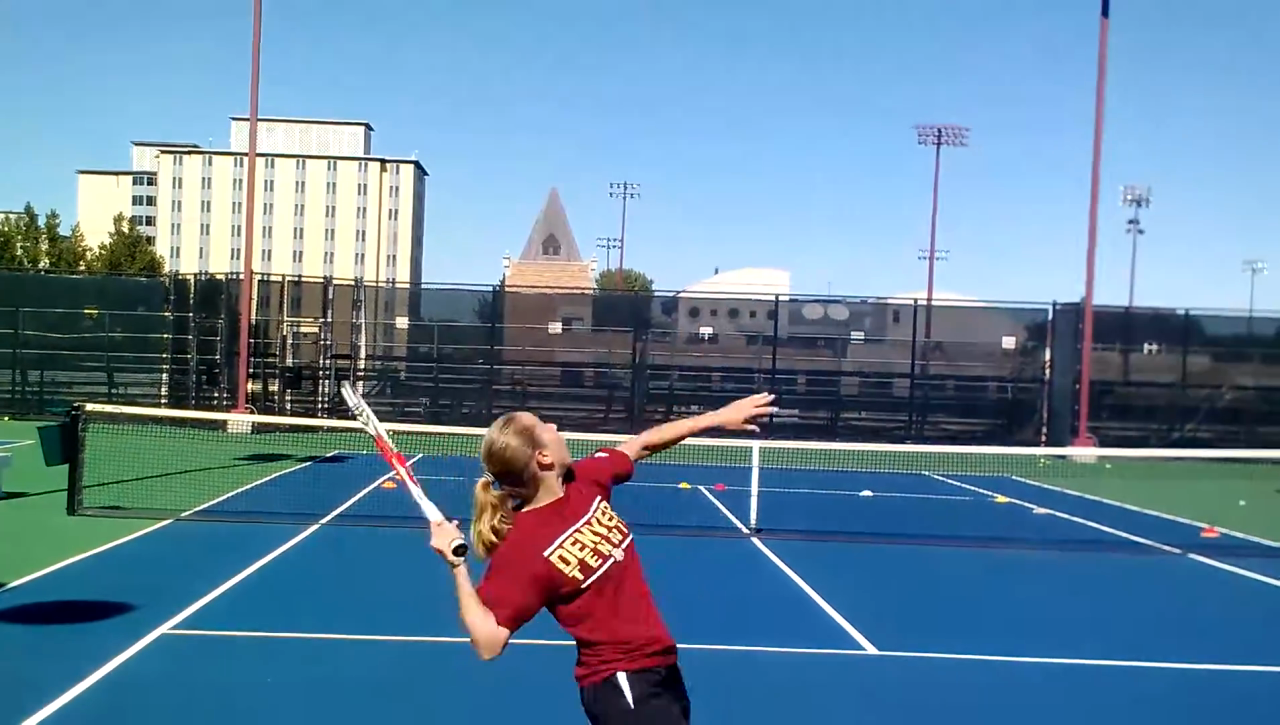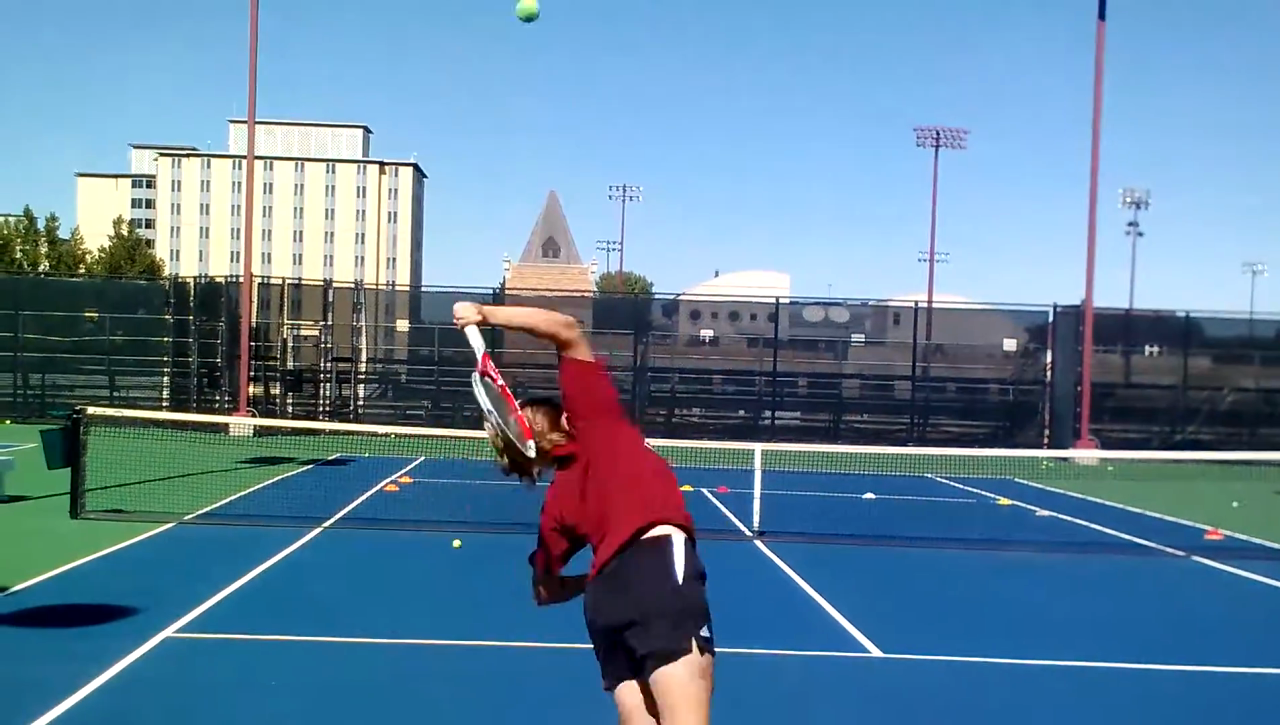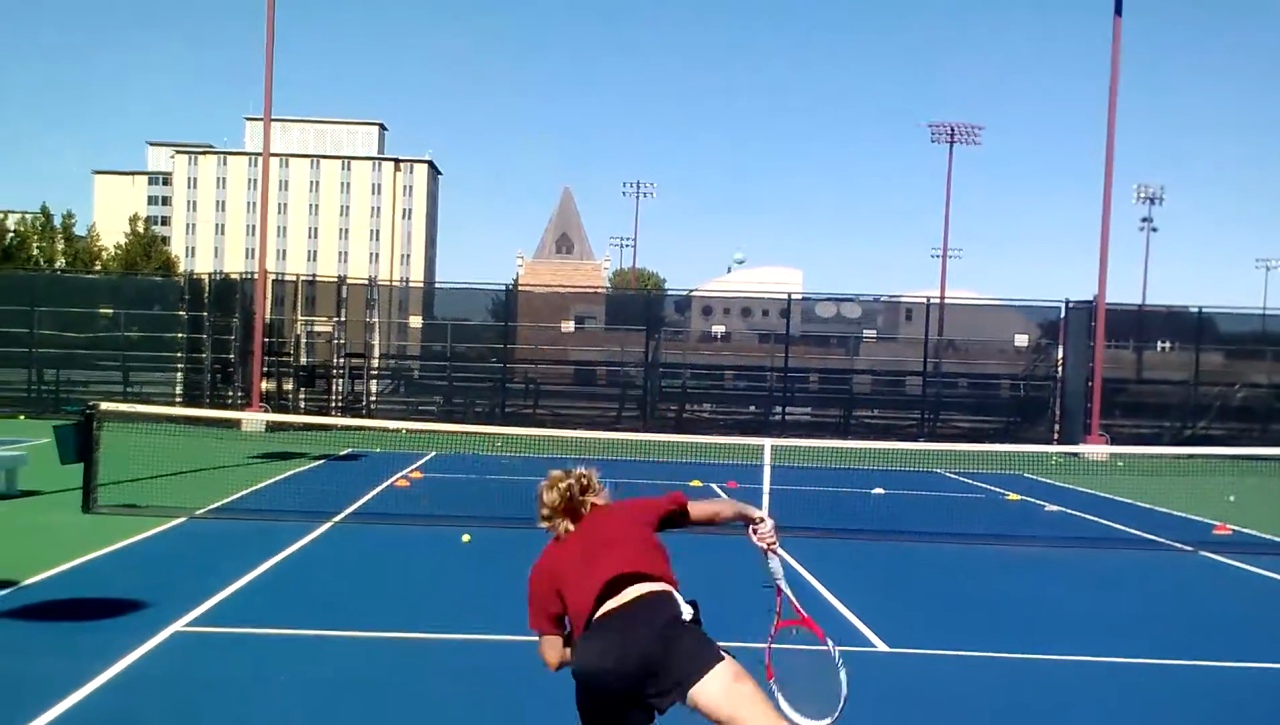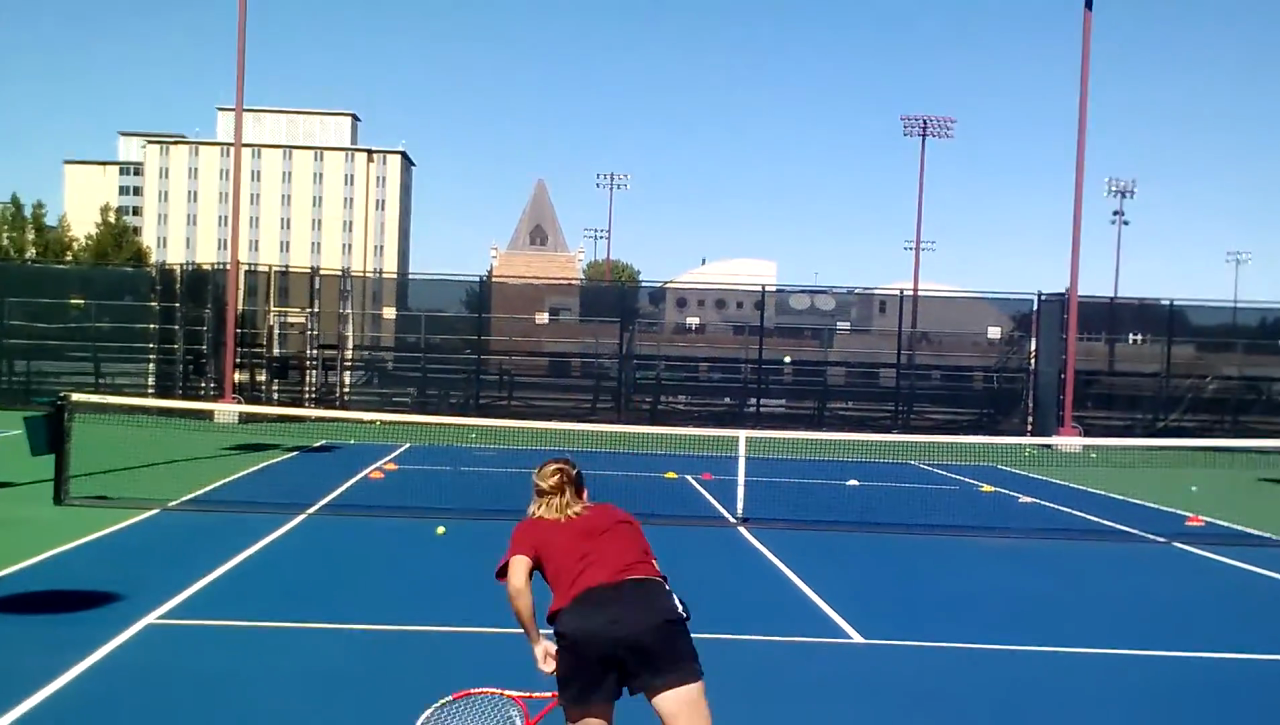
dt=0.2s
person 1, frame 1
left shoulder: (583, 479)
right shoulder: (518, 549)
left elbow: (640, 443)
right elbow: (488, 643)
left wrist: (718, 417)
right wrist: (456, 566)
left hip: (656, 671)
right hip: (622, 683)
person 1, frame 2
left shoulder: (556, 510)
right shoulder: (590, 422)
left elbow: (545, 592)
right elbow: (567, 330)
right wrist: (487, 313)
left hip: (605, 601)
person 1, frame 3
left shoulder: (544, 566)
right shoulder: (625, 512)
left elbow: (554, 657)
right elbow: (708, 510)
right wrist: (750, 514)
left hip: (597, 653)
person 1, frame 4
left shoulder: (527, 531)
right shoulder: (618, 516)
left elbow: (517, 583)
left wrist: (537, 642)
left hip: (582, 627)
right hip: (646, 614)
